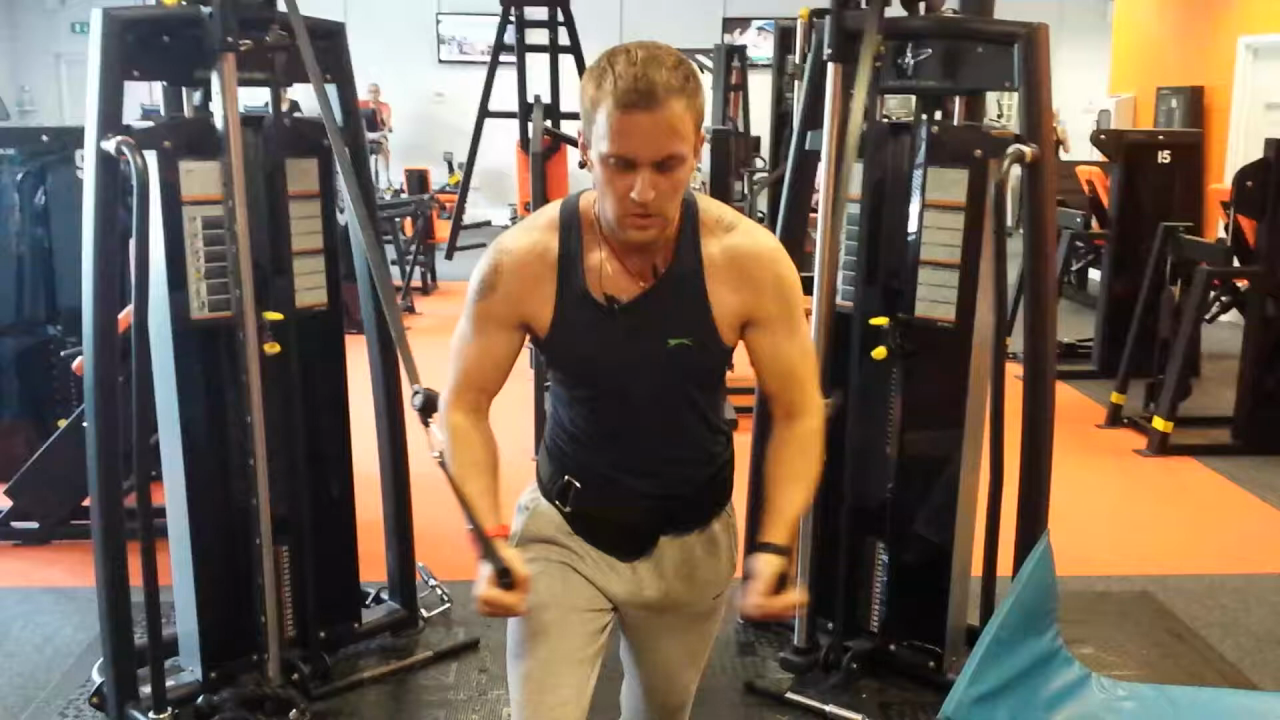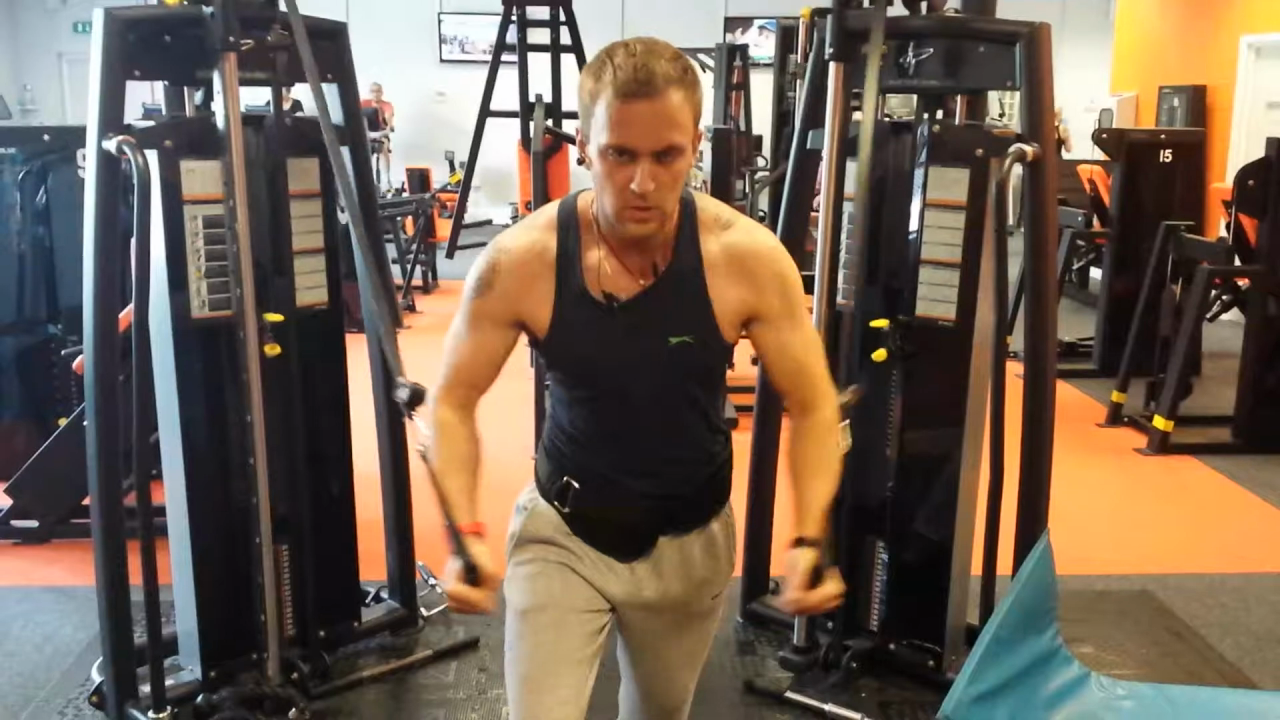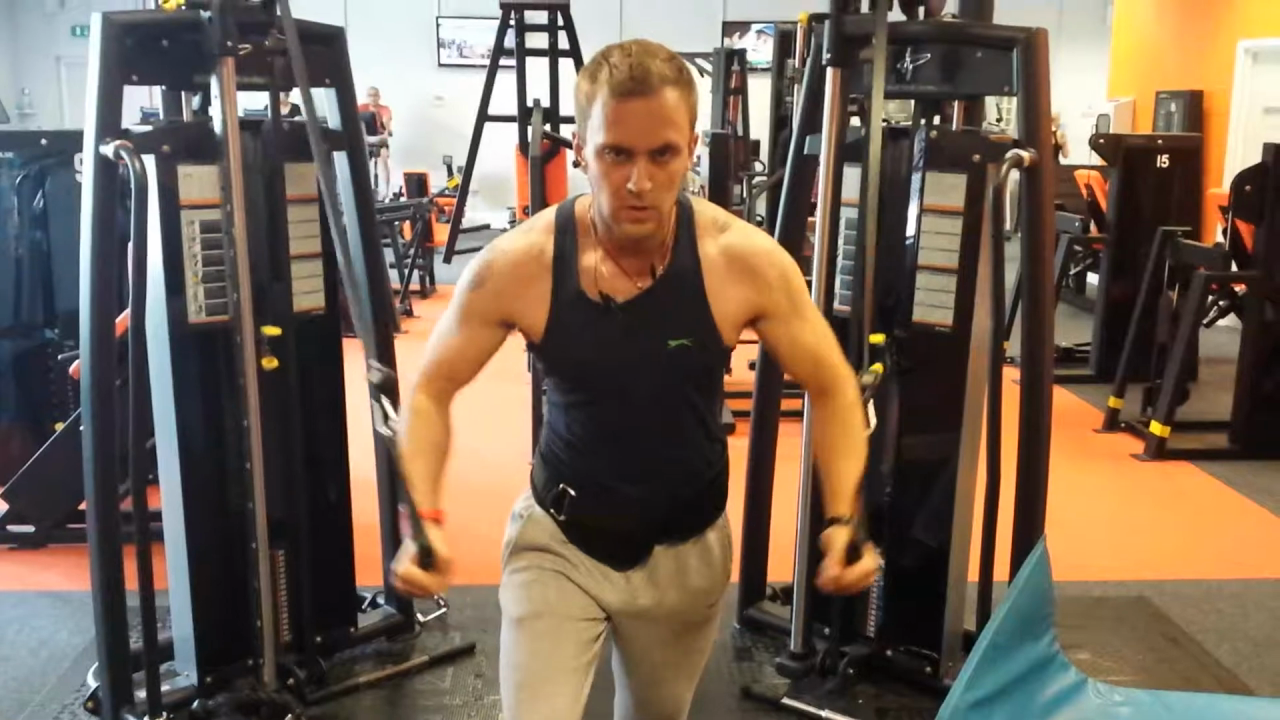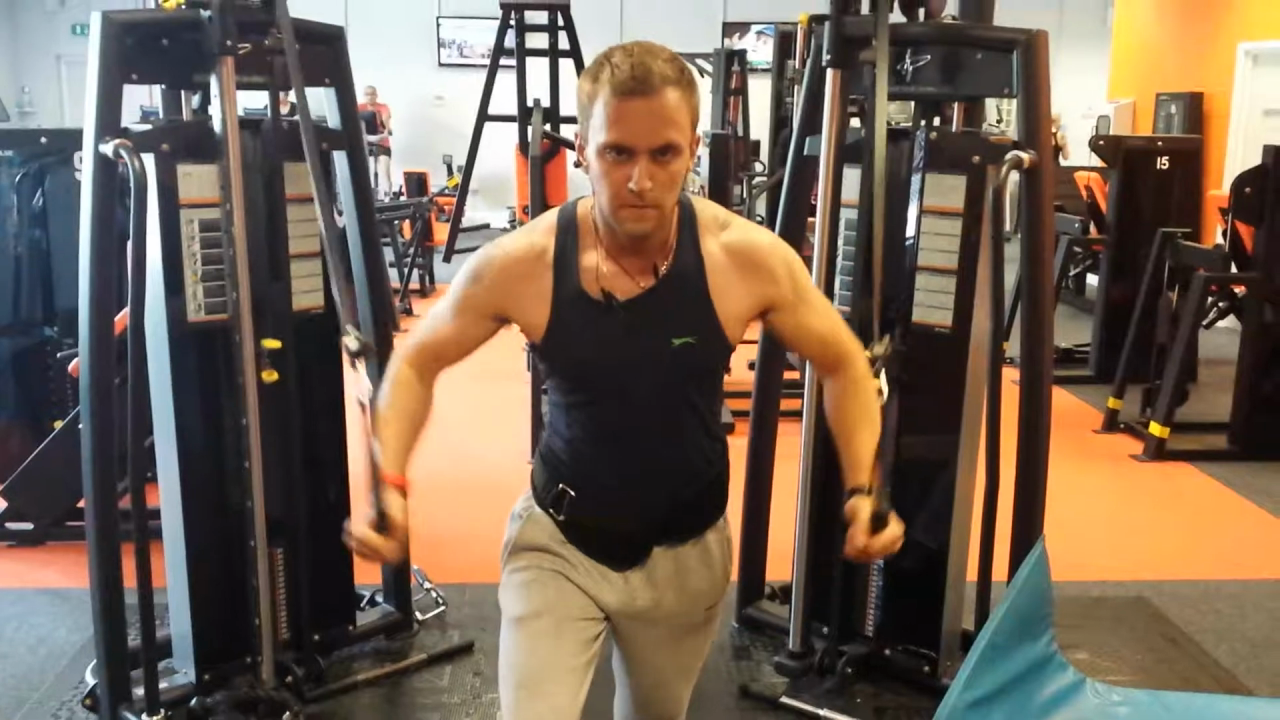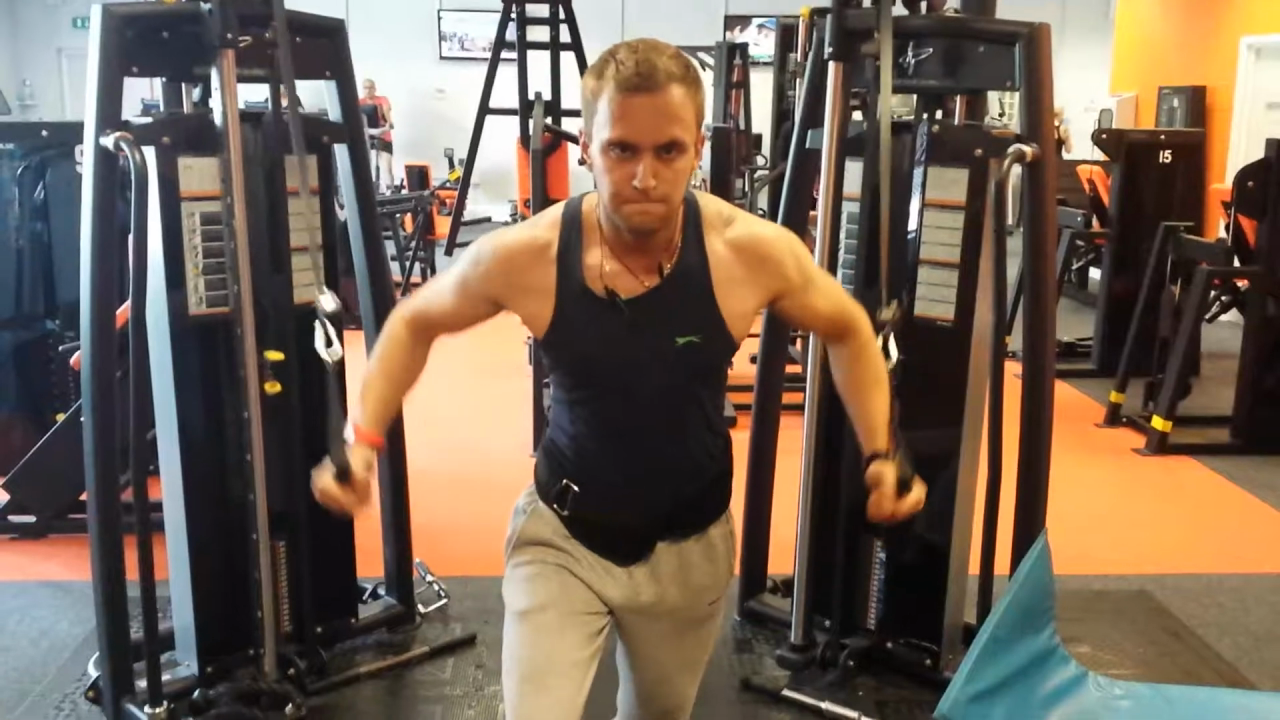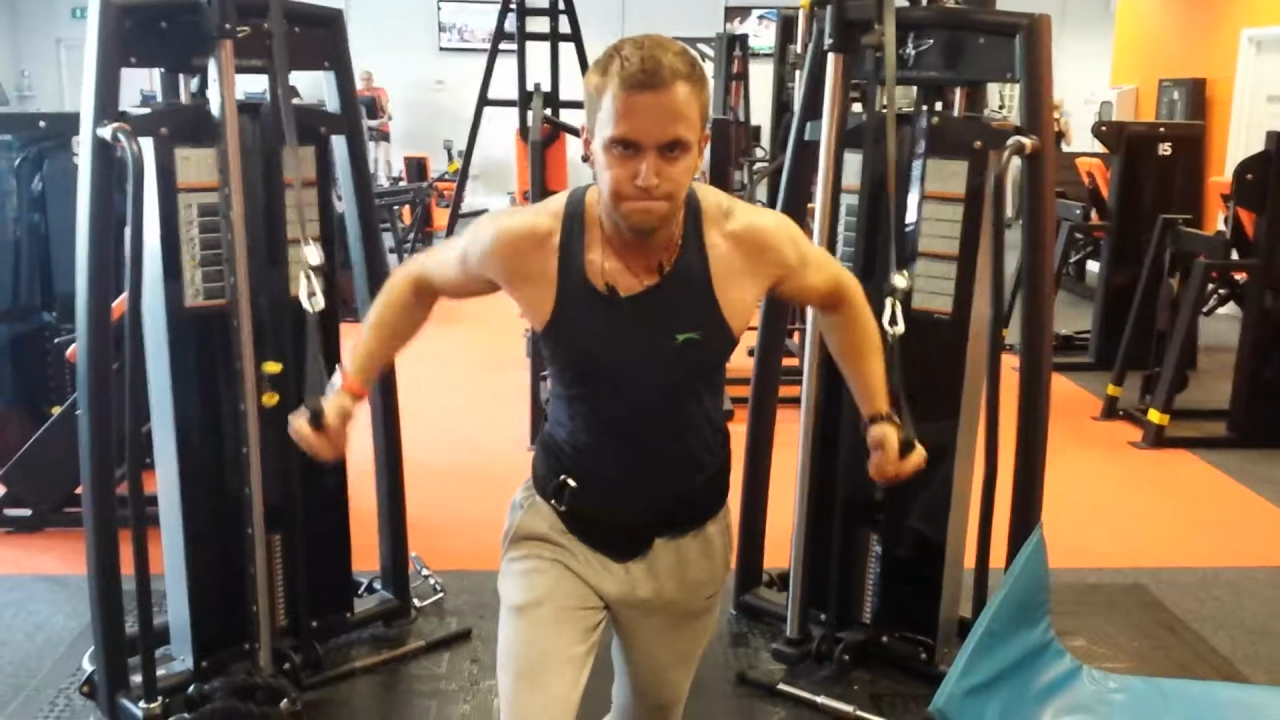
dt=0.1s
person 1, frame 1
left shoulder: (749, 259)
right shoulder: (522, 260)
left elbow: (798, 412)
right elbow: (465, 406)
left wrist: (775, 548)
right wrist: (489, 541)
left hip: (692, 537)
right hip: (565, 529)
person 1, frame 2
left shoulder: (748, 256)
right shoulder: (520, 260)
left elbow: (812, 405)
right elbow: (453, 402)
left wrist: (806, 539)
right wrist: (469, 534)
left hip: (690, 537)
right hip: (563, 530)
person 1, frame 3
left shoulder: (746, 259)
right shoulder: (518, 264)
left elbow: (831, 388)
right elbow: (430, 390)
left wrist: (841, 520)
right wrist: (426, 522)
left hip: (686, 546)
right hip: (560, 540)
person 1, frame 4
left shoulder: (748, 257)
right shoulder: (519, 263)
left elbow: (844, 365)
right elbow: (416, 363)
left wrist: (860, 489)
right wrist: (389, 486)
left hip: (687, 548)
right hip: (559, 540)
person 1, frame 5
left shoulder: (752, 250)
right shoulder: (526, 254)
left elbow: (847, 331)
right elbow: (417, 321)
left wrist: (880, 453)
right wrist: (364, 445)
left hip: (689, 541)
right hip: (562, 534)
person 1, frame 6
left shoulder: (751, 240)
right shoulder: (527, 241)
left elbow: (839, 298)
right elbow: (418, 279)
left wrist: (878, 415)
right wrist: (349, 388)
left hip: (686, 537)
right hip: (559, 529)
